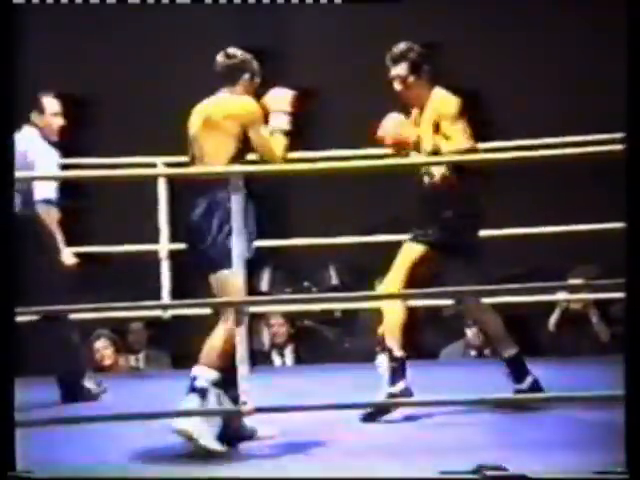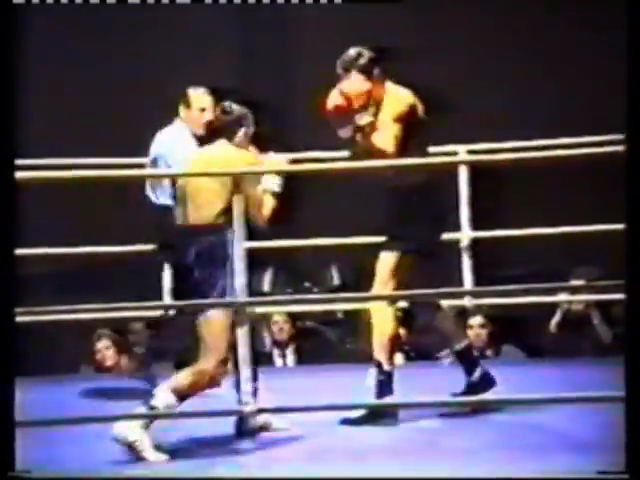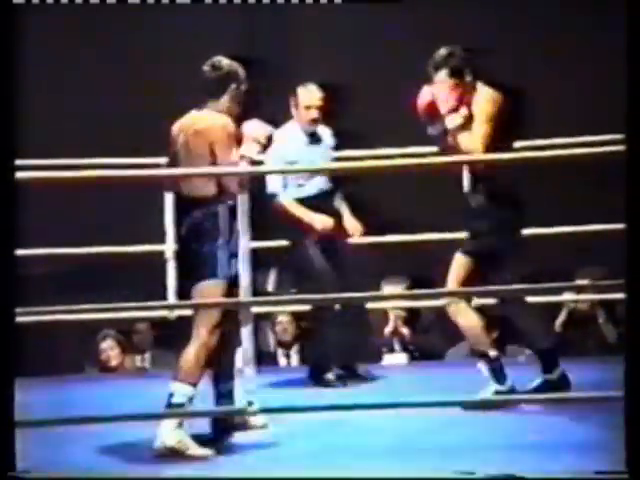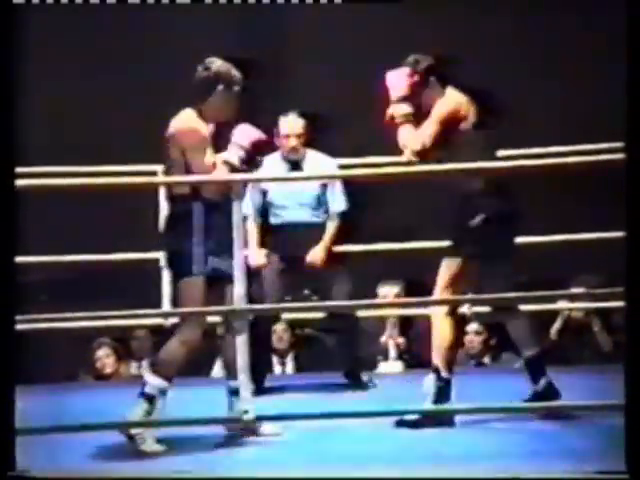
dt=0.7s
person 1, frame 1
left shoulder: (200, 111)
right shoulder: (245, 107)
right elbow: (275, 157)
right wrist: (279, 116)
left hip: (204, 209)
right hip: (224, 210)
left knee: (233, 319)
right knee: (231, 319)
left ankle: (235, 419)
right ankle: (191, 410)
person 1, frame 2
left shoulder: (195, 157)
right shoulder: (242, 160)
right elbow: (260, 218)
right wrist: (272, 178)
left hip: (192, 249)
right hip: (215, 251)
right knee: (211, 365)
left ankle: (249, 414)
right ankle: (136, 423)
person 1, frame 3
left shoulder: (182, 124)
right shoulder: (221, 125)
right elbow: (233, 186)
right wrist: (252, 144)
left hip: (189, 223)
right hip: (212, 225)
left knee: (226, 321)
right knee: (205, 332)
left ankle: (226, 409)
right ankle: (172, 428)
person 1, frame 4
left shoulder: (198, 125)
right shoulder: (191, 127)
right elbow: (212, 187)
left wrist: (234, 145)
right wrist: (237, 148)
left hip: (209, 227)
right hip: (194, 225)
right knee: (192, 331)
right ankle: (139, 416)
person 2, frame 1
left shoulder: (445, 103)
right shoulder: (418, 111)
left elbow: (465, 153)
left wrist: (424, 146)
right wrist: (402, 143)
left hip: (451, 210)
right hip: (443, 210)
left knee: (394, 286)
right knee: (468, 300)
left ankle: (396, 381)
right ankle: (525, 381)
person 2, frame 2
left shoulder: (398, 101)
right shoulder: (382, 104)
left elbow: (387, 152)
right elbow: (370, 160)
left wrist: (363, 117)
right wrist: (349, 128)
left hip: (415, 204)
right hip: (409, 204)
left knee: (381, 294)
left ankle: (384, 398)
right ankle: (475, 372)
person 2, frame 3
left shoulder: (486, 100)
right shoulder: (463, 105)
left elbow: (477, 153)
left wrist: (451, 116)
right wrist: (438, 125)
left hip: (494, 212)
right hip: (486, 210)
left knee: (453, 296)
right knee: (509, 298)
left ankle: (498, 378)
right ankle: (554, 373)
person 2, frame 4
left shoulder: (450, 104)
right shoulder: (450, 106)
left elbow: (414, 147)
right elbow: (423, 153)
left wrist: (402, 111)
right wrist: (403, 111)
left hip: (482, 212)
right hip: (488, 211)
left knee: (442, 302)
left ankle: (440, 401)
right ankle: (541, 383)
person 3, frame 1
left shoulder: (17, 144)
right shoulder: (43, 152)
right elbow: (44, 204)
right wrist: (62, 247)
left hip: (21, 231)
right hip: (34, 234)
right knee: (54, 311)
right ankle: (75, 384)
person 3, frame 2
left shoulder: (164, 137)
right shoulder: (181, 143)
left elbow: (151, 184)
left wrist: (152, 230)
left hip: (163, 220)
right hip: (176, 221)
left knee: (183, 297)
left ankle: (182, 368)
person 3, frame 3
left shoulder: (326, 136)
right shoulder: (281, 141)
right elbow: (277, 194)
left wrist: (346, 215)
right wrist: (311, 218)
left hip: (329, 219)
right hip: (303, 222)
left knee: (351, 286)
right knee: (324, 289)
left ankle: (345, 362)
right ankle: (323, 367)
person 3, frame 4
left shoulder: (324, 164)
right shoulder: (264, 168)
left elbow: (335, 212)
right elbow: (251, 214)
left wrist: (323, 247)
right wrist: (253, 248)
left hip: (315, 242)
right hip: (278, 245)
left ankle: (354, 370)
right ankle: (255, 377)
